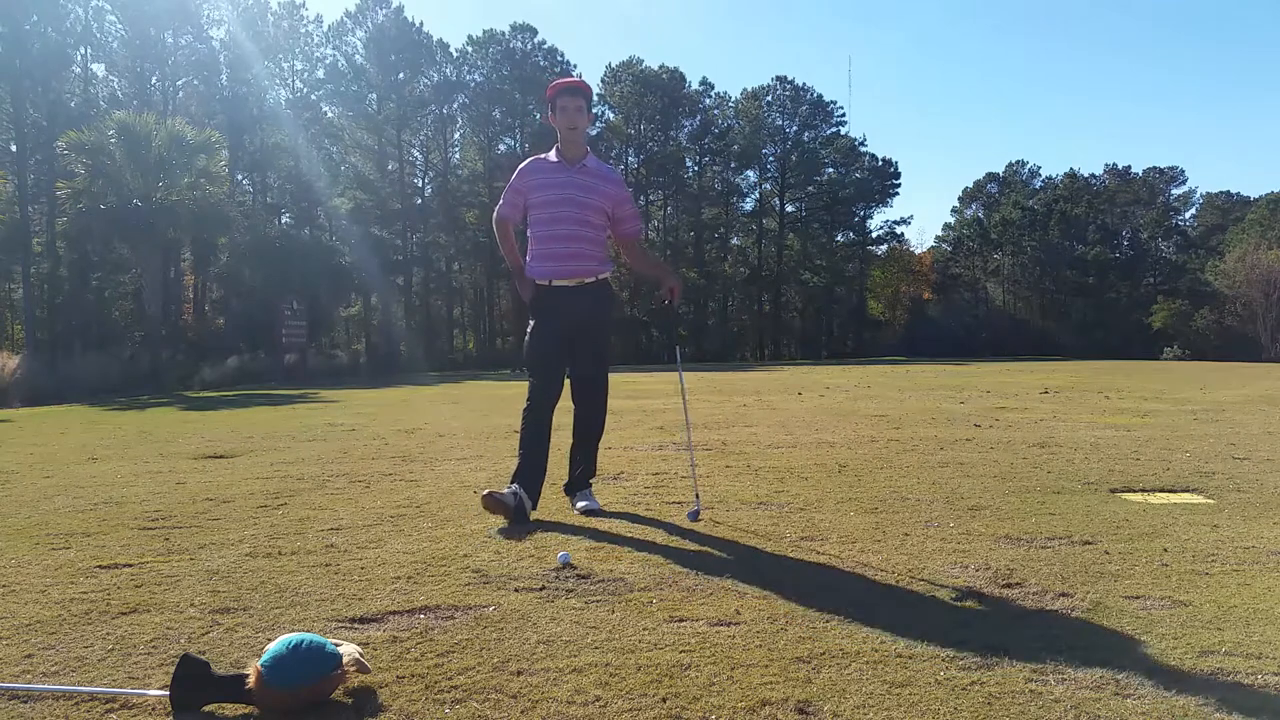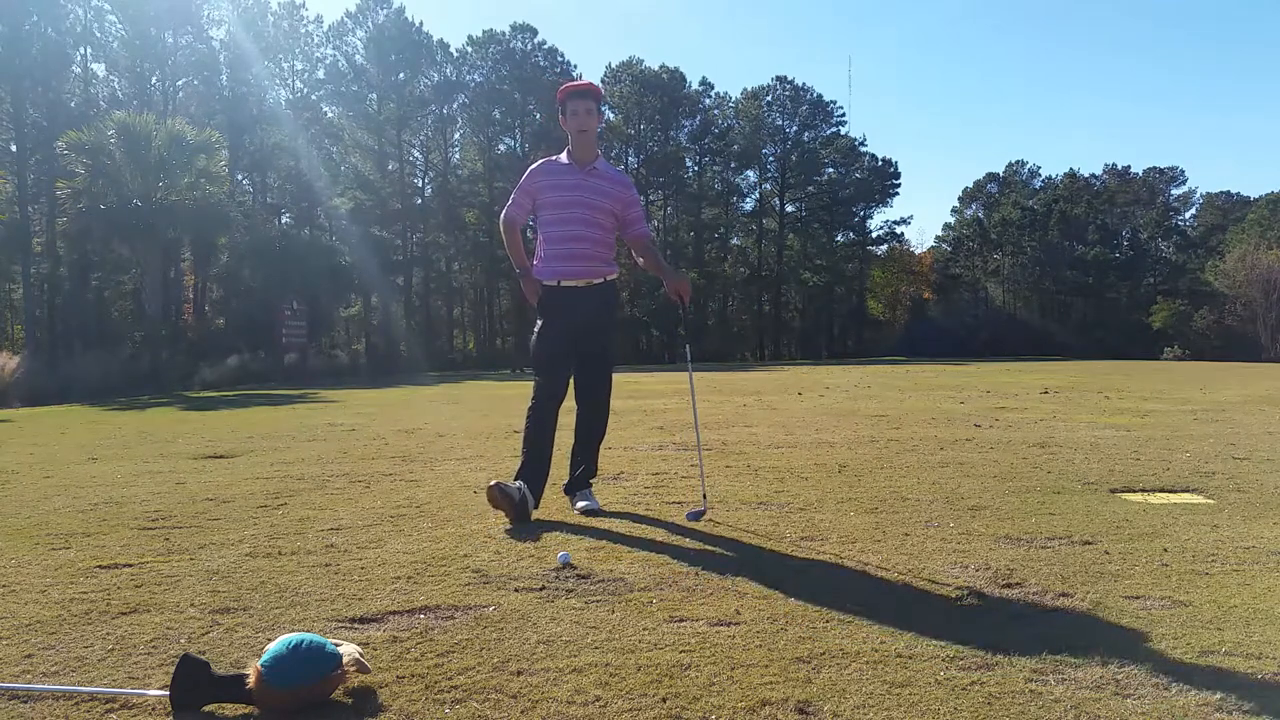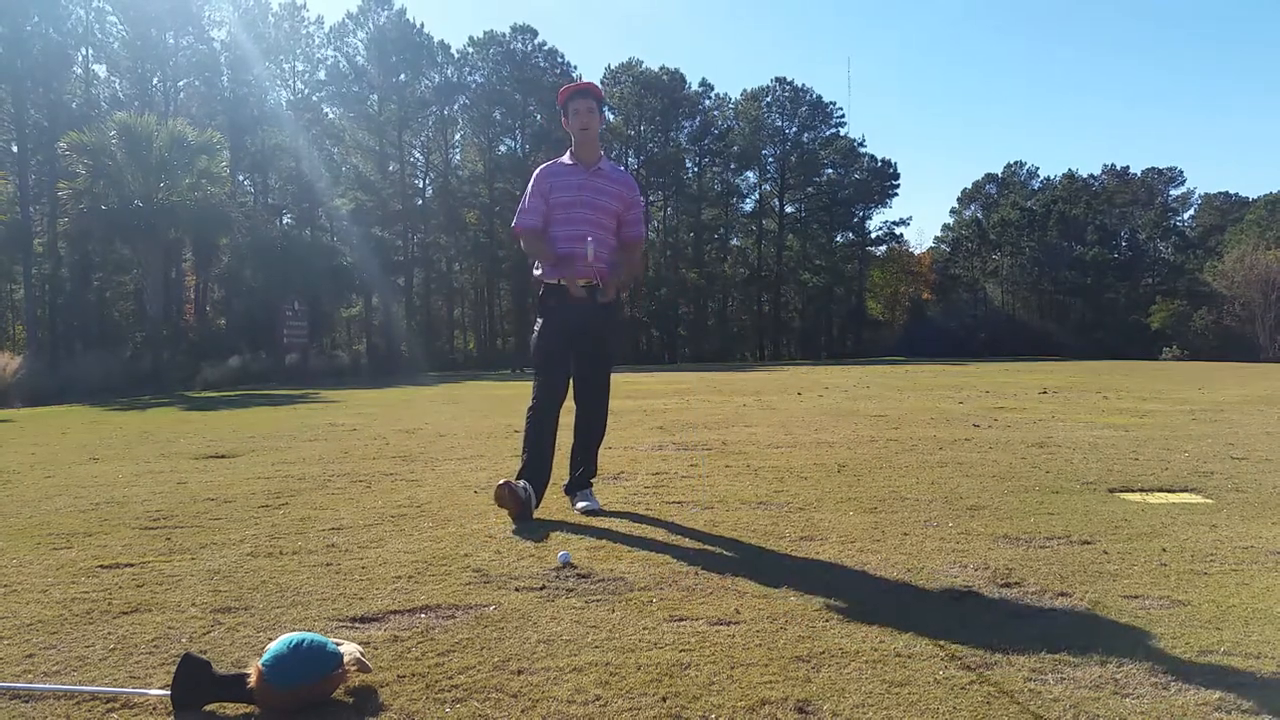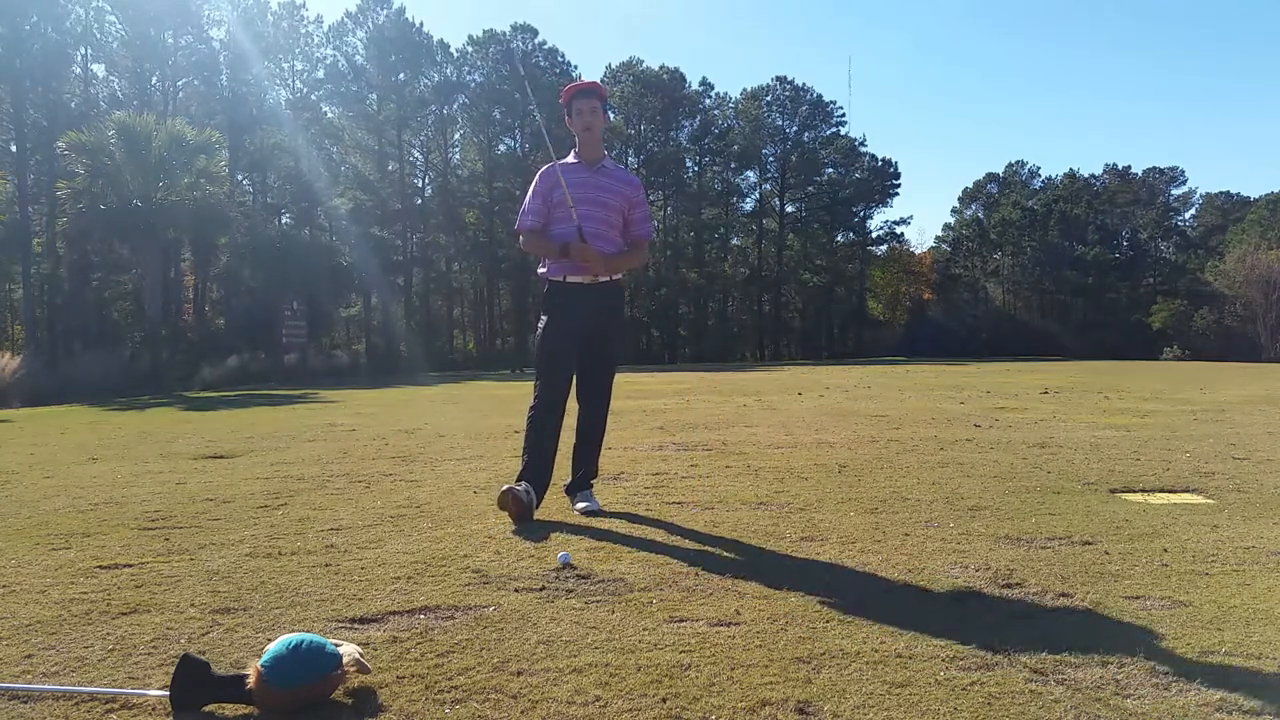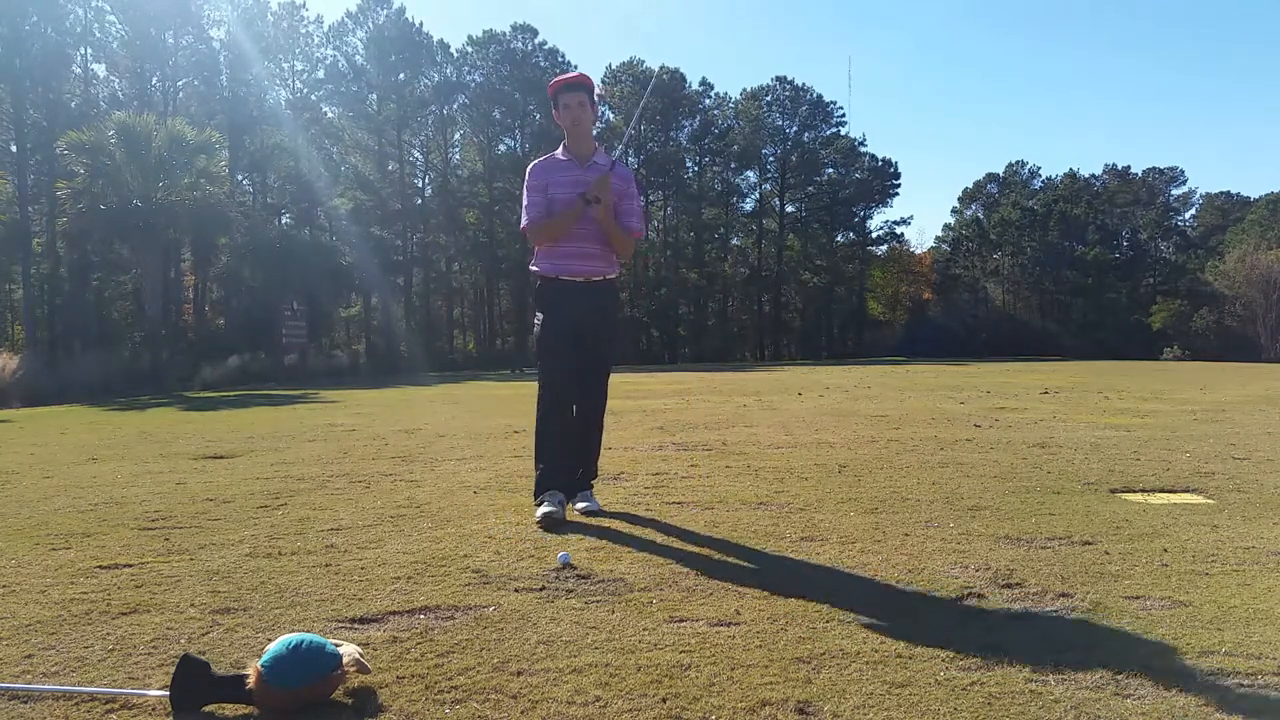
dt=1s
person 1, frame 1
left shoulder: (611, 180)
right shoulder: (531, 172)
left elbow: (630, 244)
right elbow: (503, 220)
left wrist: (662, 273)
right wrist: (519, 274)
left hip: (593, 297)
right hip: (546, 297)
left knee: (591, 396)
right knee: (540, 395)
left ankle: (580, 484)
right ankle: (524, 490)
person 1, frame 2
left shoulder: (620, 183)
right shoulder: (541, 173)
left elbow: (640, 243)
right elbow: (510, 222)
left wrist: (669, 275)
right wrist: (525, 274)
left hip: (599, 298)
right hip: (553, 297)
left knee: (594, 396)
right knee: (546, 393)
left ankle: (581, 484)
right ankle: (527, 488)
person 1, frame 3
left shoulder: (623, 182)
right shoulder: (546, 175)
left elbow: (633, 250)
right elbow: (528, 236)
left wrist: (615, 280)
right wrist: (563, 268)
left hip: (601, 300)
right hip: (556, 297)
left knee: (594, 397)
right knee: (547, 394)
left ankle: (581, 484)
right ankle: (529, 485)
person 1, frame 4
left shoulder: (628, 183)
right shoulder: (550, 176)
left elbow: (641, 251)
right elbow: (528, 238)
left wrist: (605, 262)
right wrist: (567, 250)
left hip: (606, 297)
right hip: (561, 294)
left knee: (596, 396)
right knee: (549, 392)
left ankle: (582, 485)
right ankle: (530, 486)
person 1, frame 5
left shoulder: (620, 176)
right shoulder: (541, 170)
left elbow: (627, 249)
right elbow: (535, 234)
left wrist: (605, 212)
right wrist: (584, 202)
left hip: (600, 294)
right hip: (555, 292)
left knee: (592, 394)
right knee: (554, 390)
left ankle: (582, 485)
right ankle: (551, 490)
